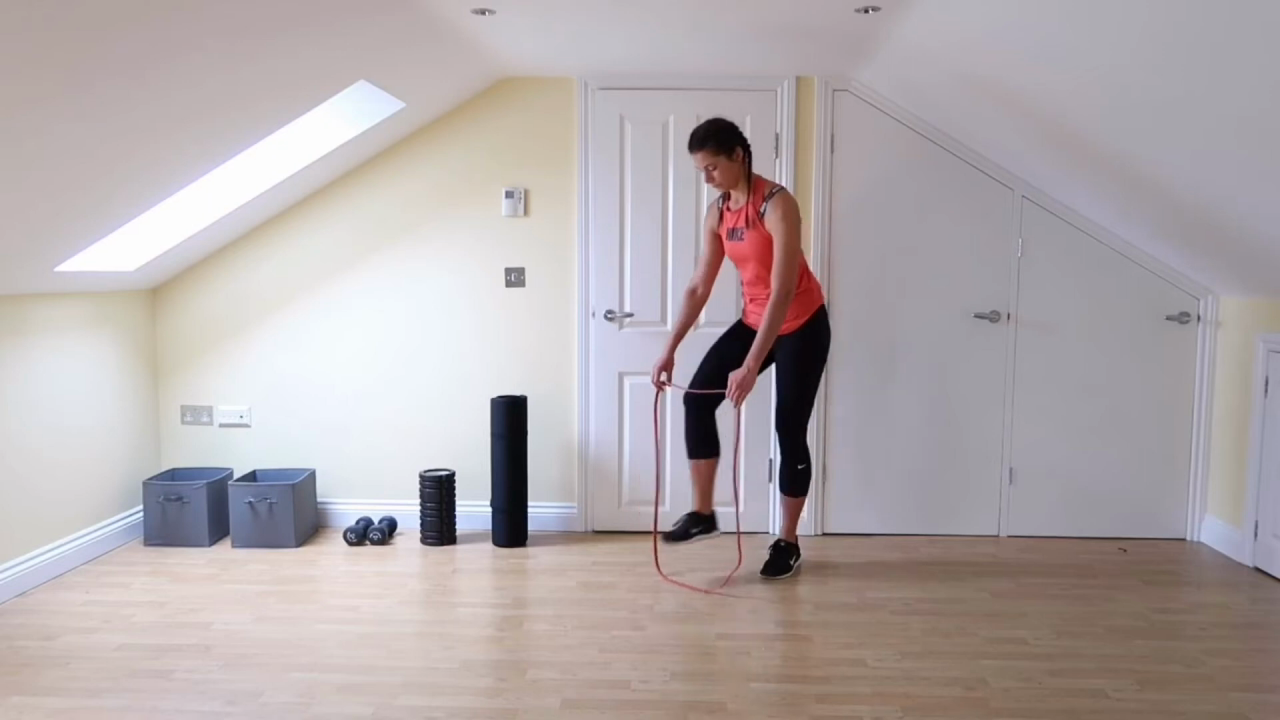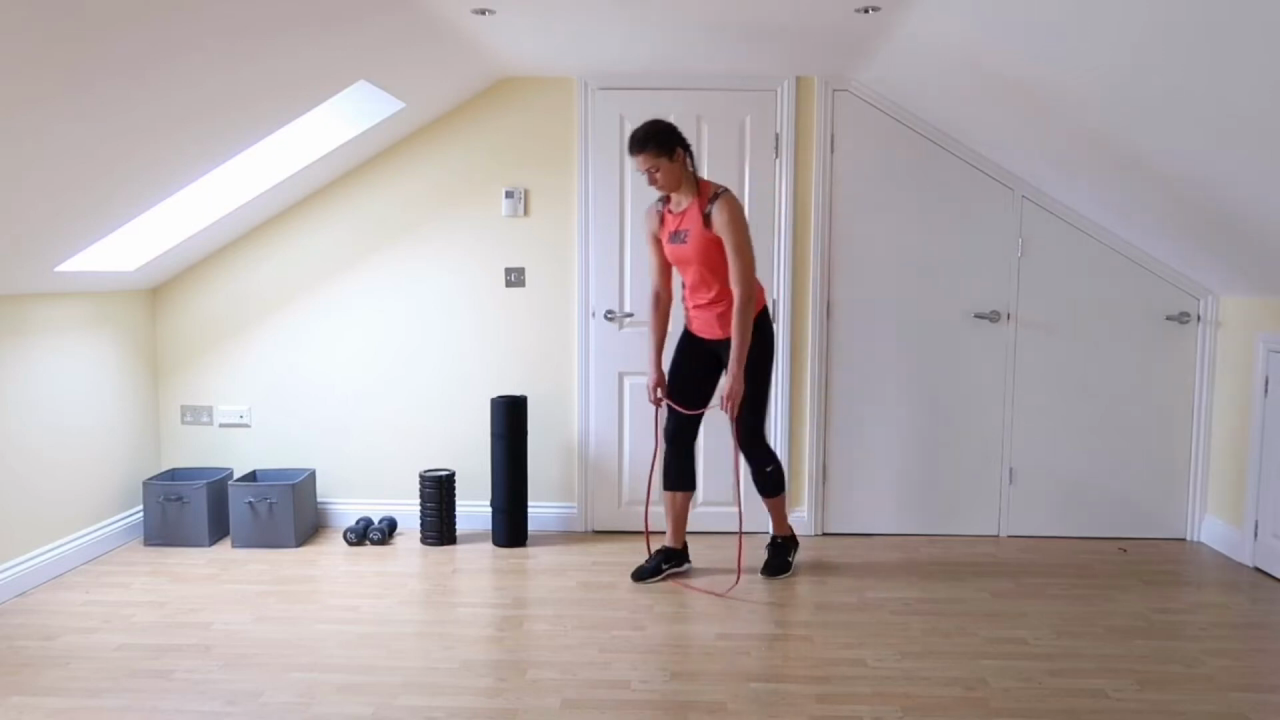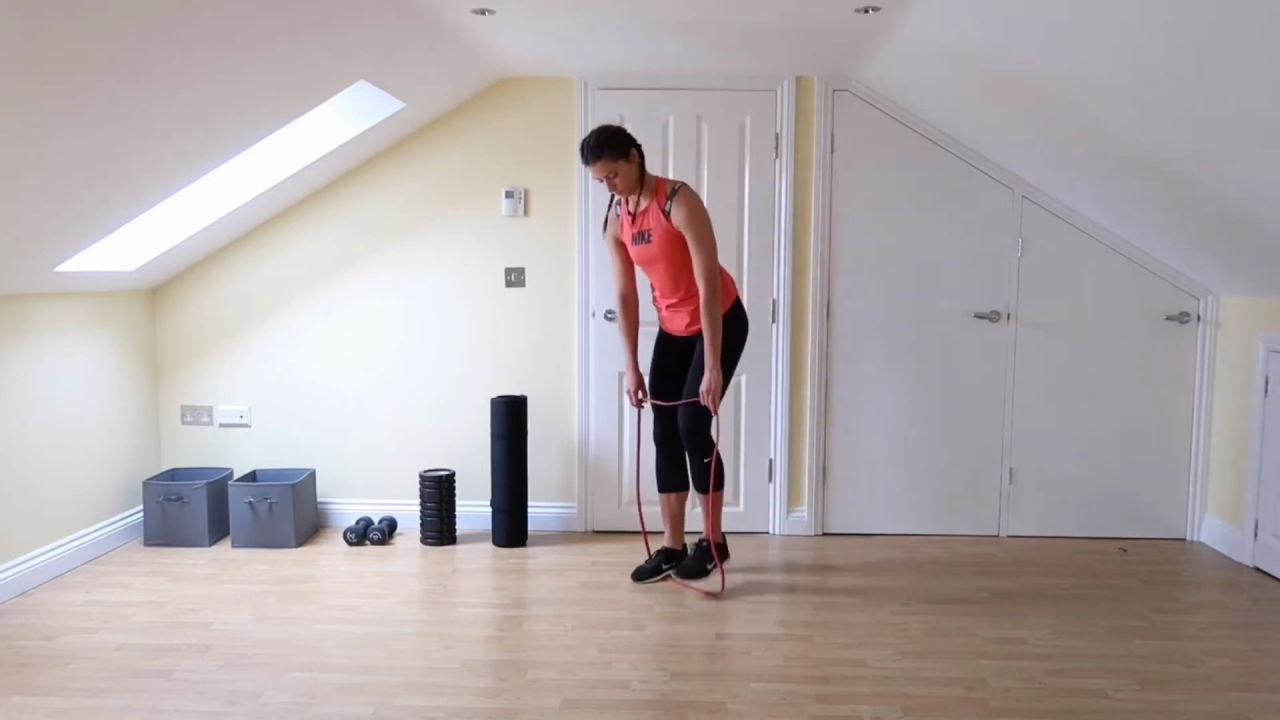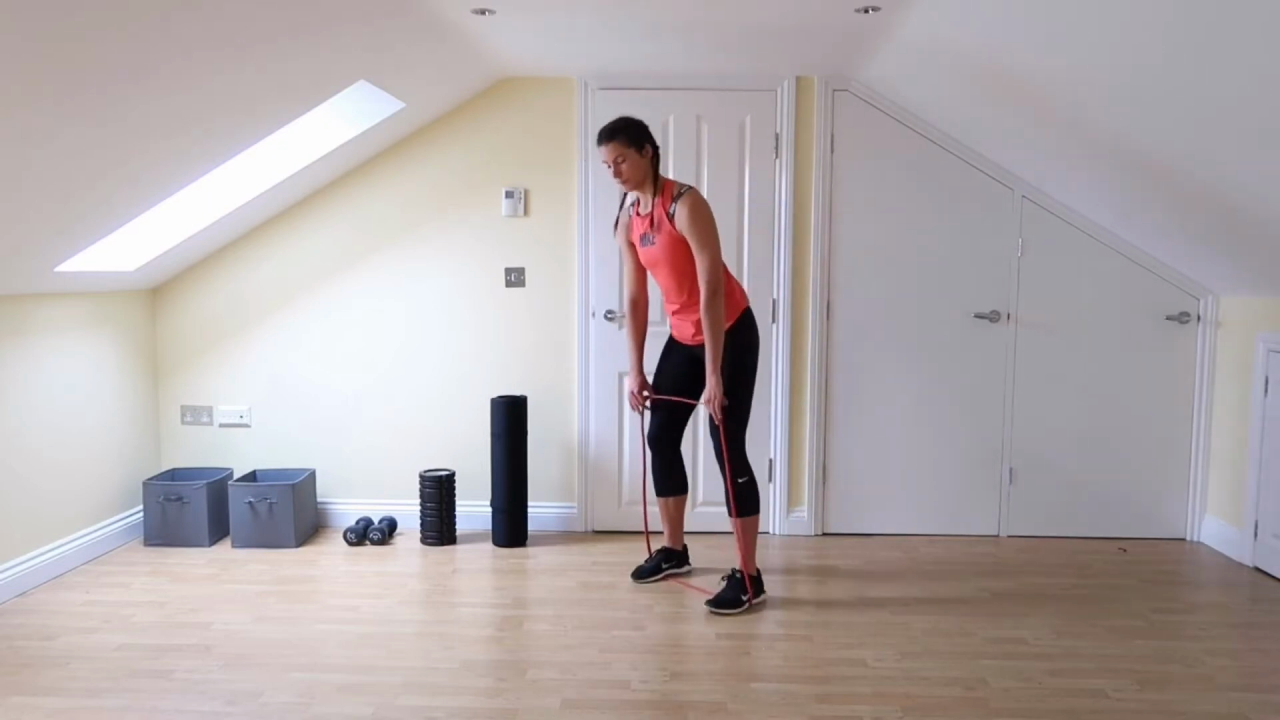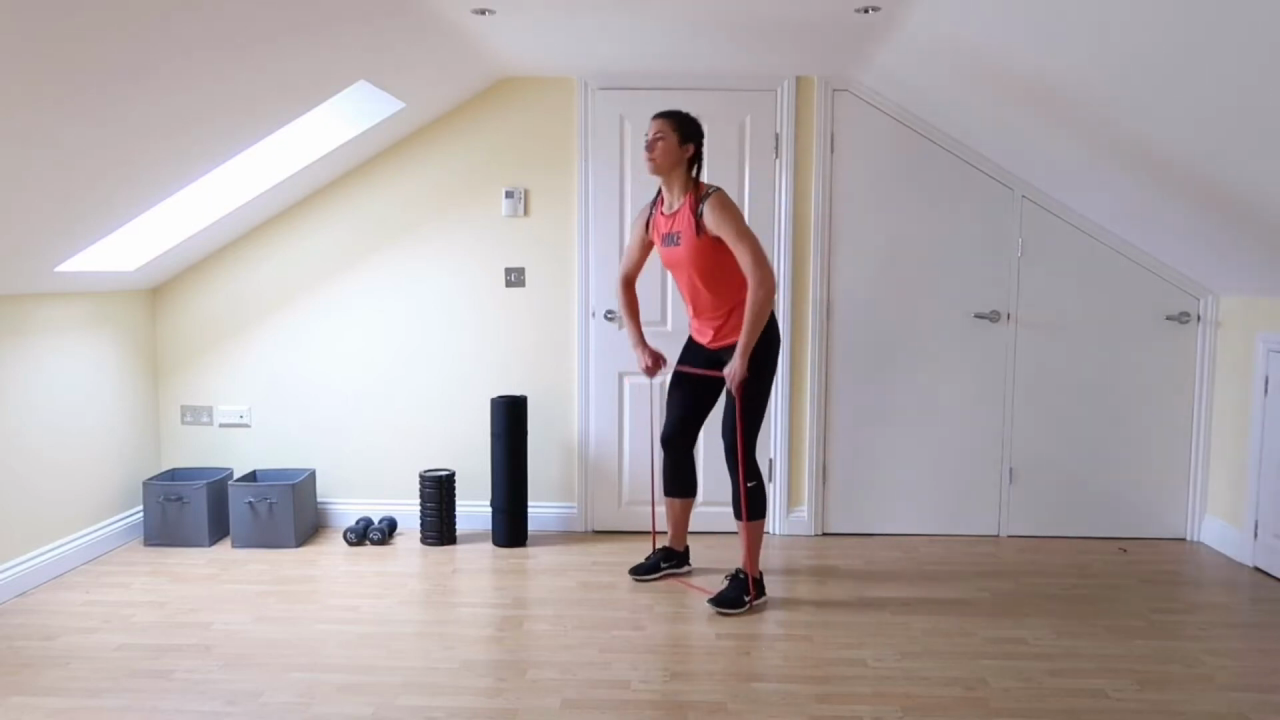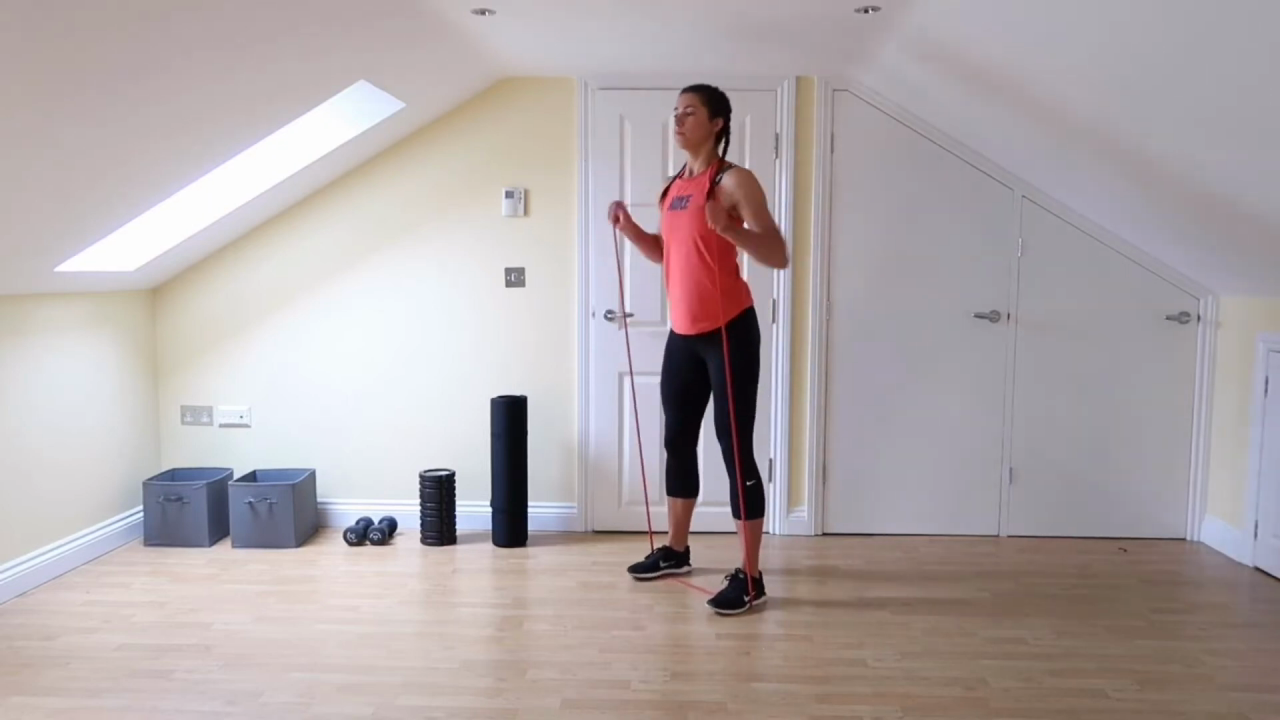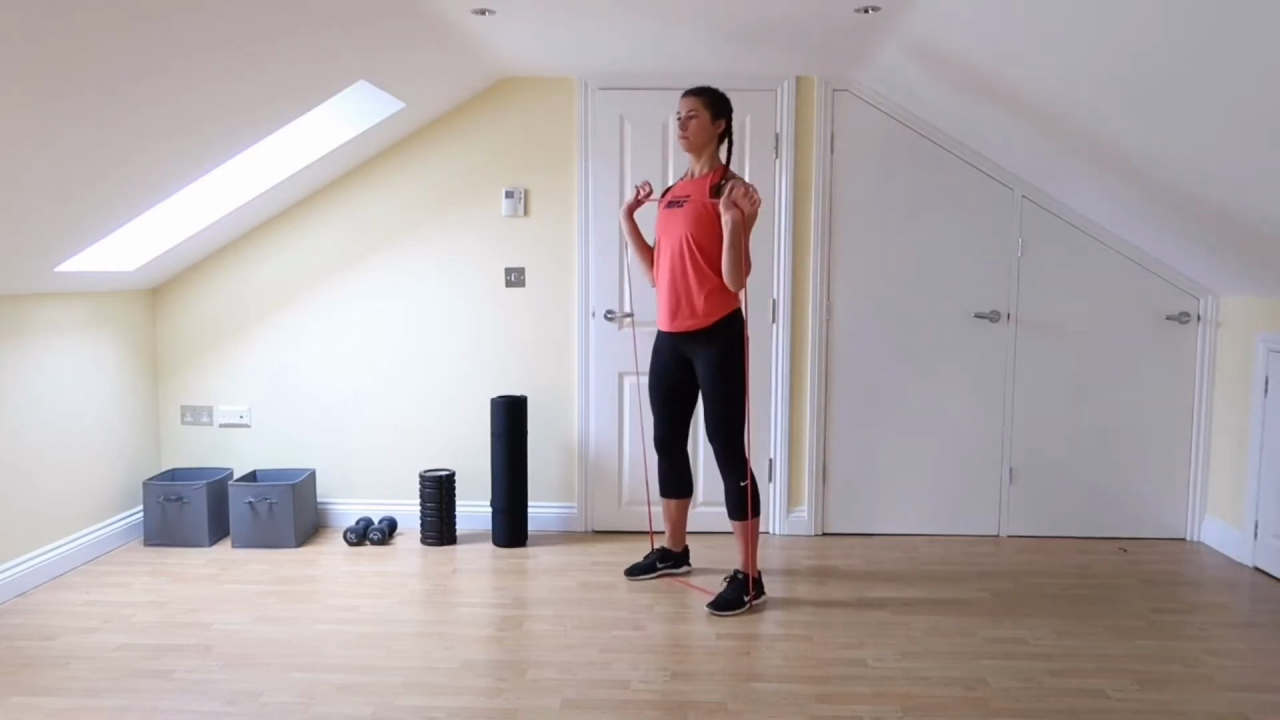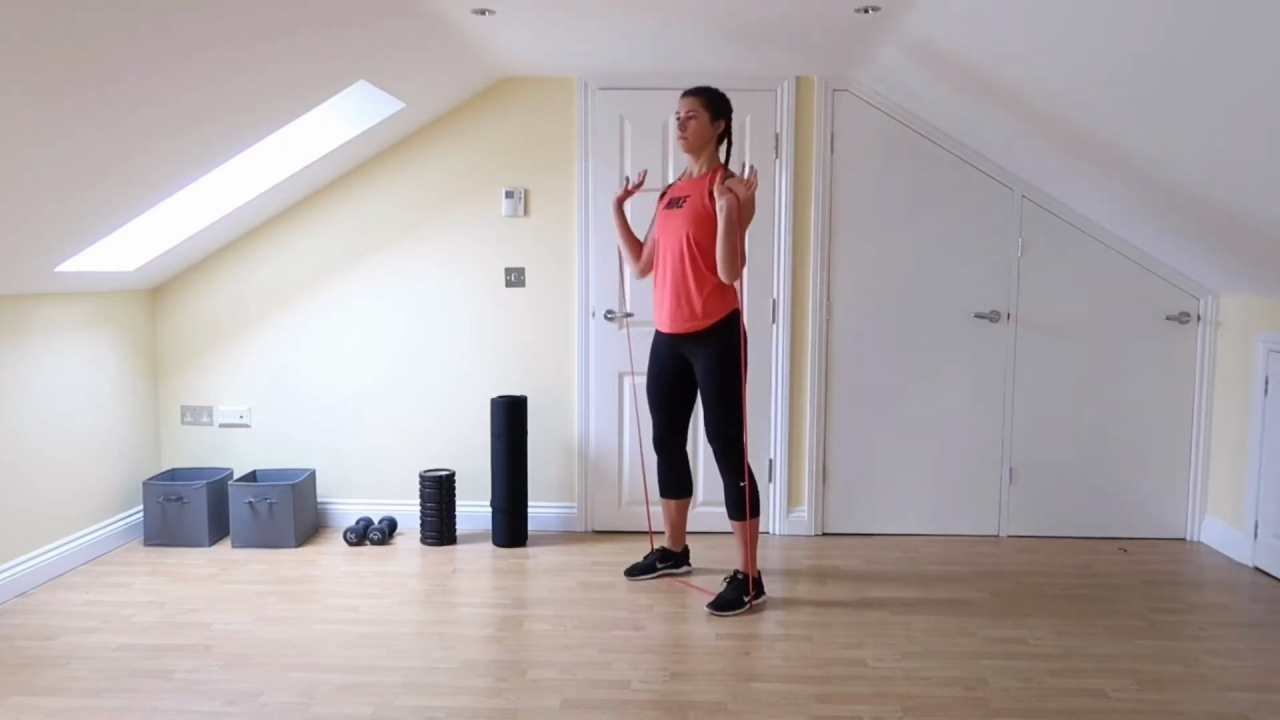
dt=0.4s
person 1, frame 1
left shoulder: (777, 204)
right shoulder: (717, 212)
left elbow: (782, 292)
right elbow: (699, 286)
left wrist: (750, 367)
right wrist: (670, 349)
left hip: (802, 326)
right hip: (754, 321)
left knee: (789, 430)
right knee: (698, 398)
left ankle: (787, 542)
right ankle: (702, 512)
person 1, frame 2
left shoulder: (721, 207)
right shoulder: (657, 215)
left elbow: (744, 294)
right elbow: (660, 293)
left wrist: (736, 374)
right wrist: (655, 364)
left hip: (746, 329)
right hip: (697, 333)
left knee: (748, 436)
right knee: (677, 433)
left ankle: (783, 536)
right ankle: (674, 547)
person 1, frame 3
left shoulder: (680, 201)
right shoulder: (615, 220)
left elbow: (709, 286)
right elbow: (626, 296)
left wrist: (714, 366)
right wrist: (632, 367)
left hip: (720, 321)
right hip: (672, 328)
left knee: (692, 424)
right knee: (664, 433)
left ankle: (714, 540)
right ankle: (674, 547)
person 1, frame 4
left shoulder: (686, 205)
right shoulder: (627, 218)
left elbow: (712, 291)
right elbow: (636, 298)
left wrist: (715, 375)
right wrist: (635, 370)
left hip: (730, 332)
right hip: (683, 336)
left knee: (727, 446)
right knee: (661, 437)
left ankle: (748, 576)
right ankle: (673, 550)
person 1, frame 5
left shoulder: (712, 206)
right shoulder: (651, 216)
left elbow: (763, 279)
right elbow: (625, 281)
left wrist: (742, 358)
right wrist: (639, 344)
left hip: (750, 341)
right hip: (702, 341)
left knee: (737, 450)
right knee: (674, 438)
left ankle: (750, 577)
right ankle: (675, 550)
person 1, frame 6
left shoulder: (734, 180)
right shoulder: (672, 186)
left elbow: (778, 256)
left wrist: (728, 226)
right wrist: (626, 226)
left hip: (729, 332)
right hip: (683, 335)
left knee: (734, 448)
right knee: (677, 440)
left ankle: (749, 577)
right ankle: (675, 550)
person 1, frame 7
left shoulder: (732, 190)
right shoulder: (672, 193)
left elbow: (735, 280)
left wrist: (734, 223)
right wrist: (627, 218)
left hip: (717, 335)
right hip: (670, 336)
left knee: (727, 450)
right knee: (668, 442)
left ankle: (748, 577)
right ankle: (673, 550)
person 1, frame 8
left shoulder: (732, 189)
right shoulder: (669, 193)
left elbow: (729, 271)
right elbow: (640, 266)
left wrist: (727, 206)
right wrist: (618, 208)
left hip: (716, 335)
right hip: (668, 336)
left knee: (727, 448)
right knee: (666, 441)
left ankle: (749, 576)
right ankle: (673, 549)
